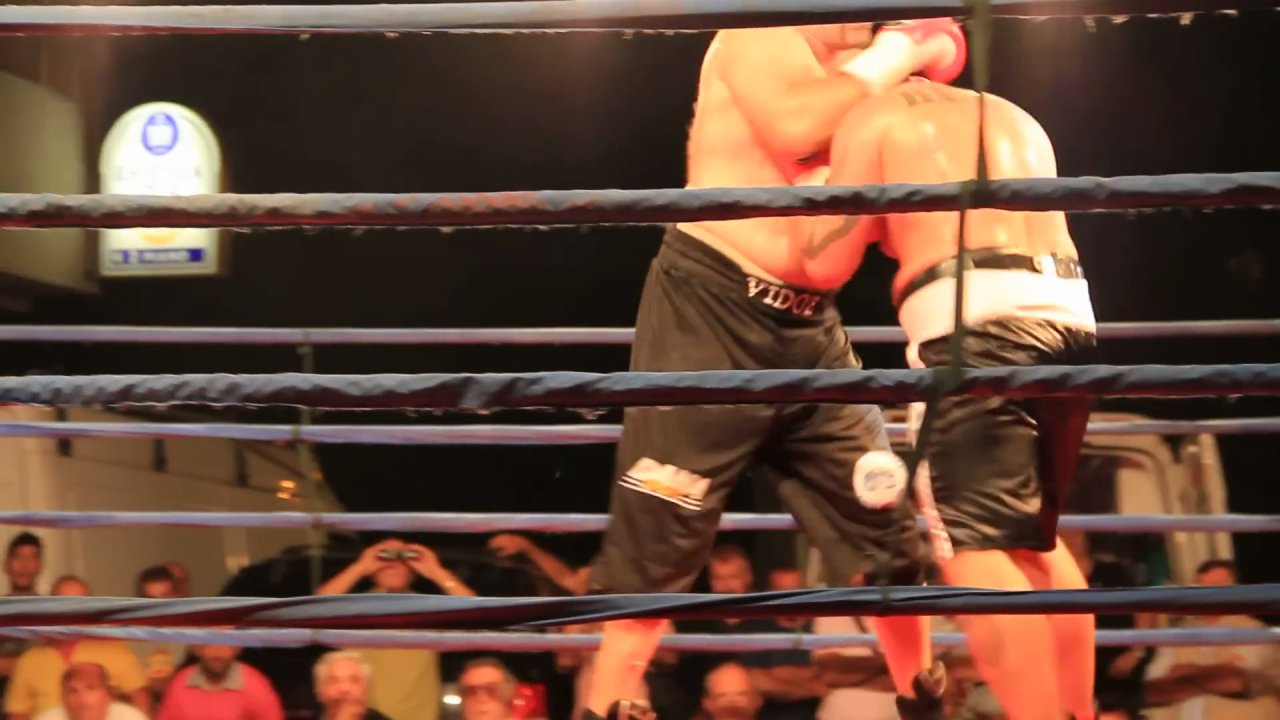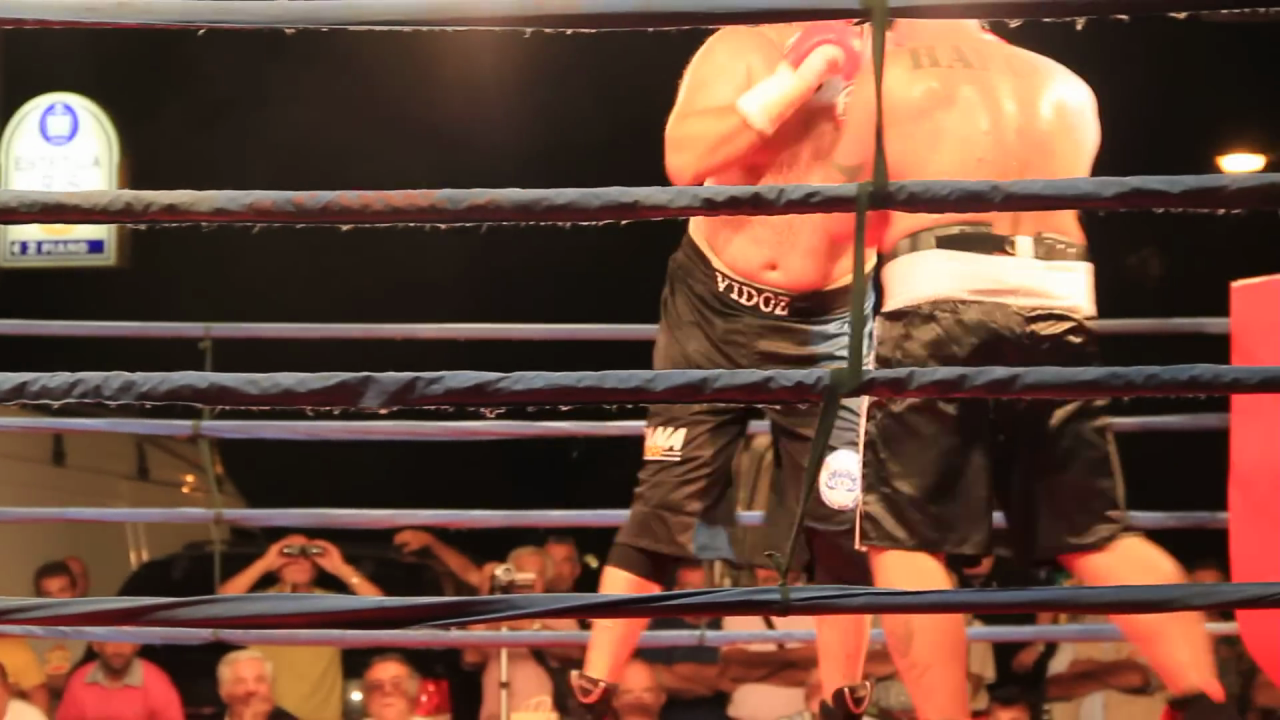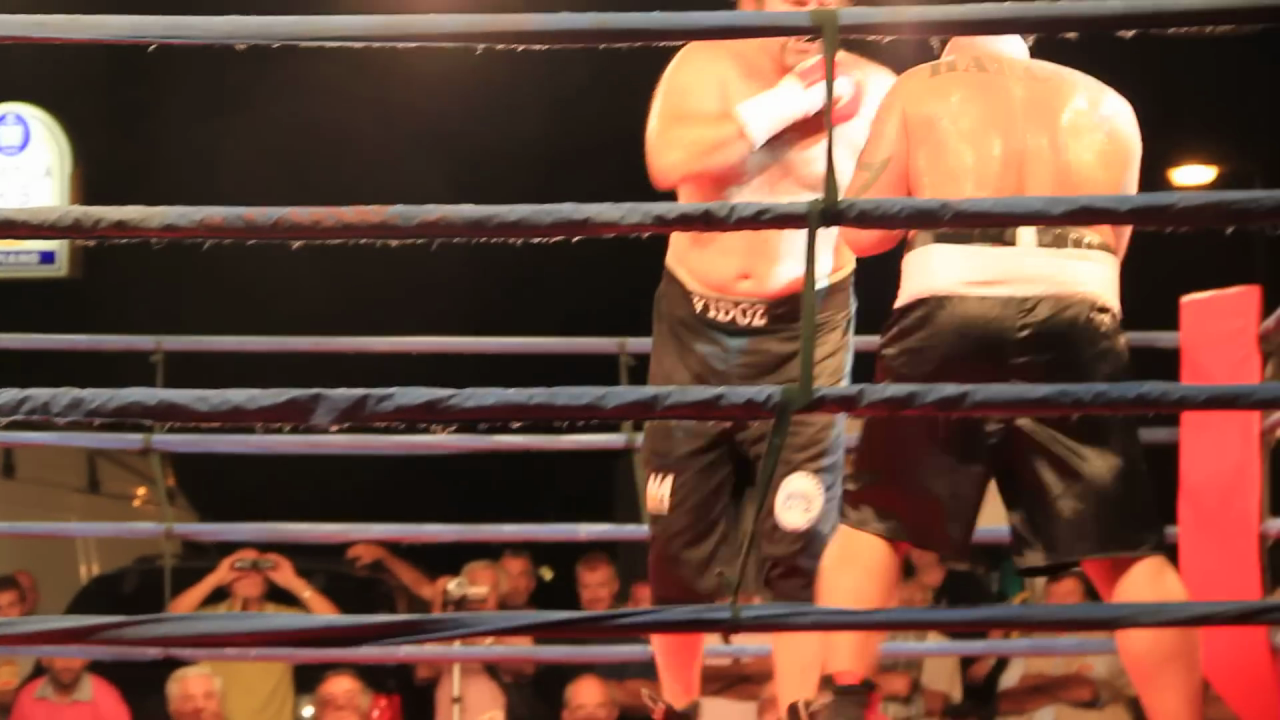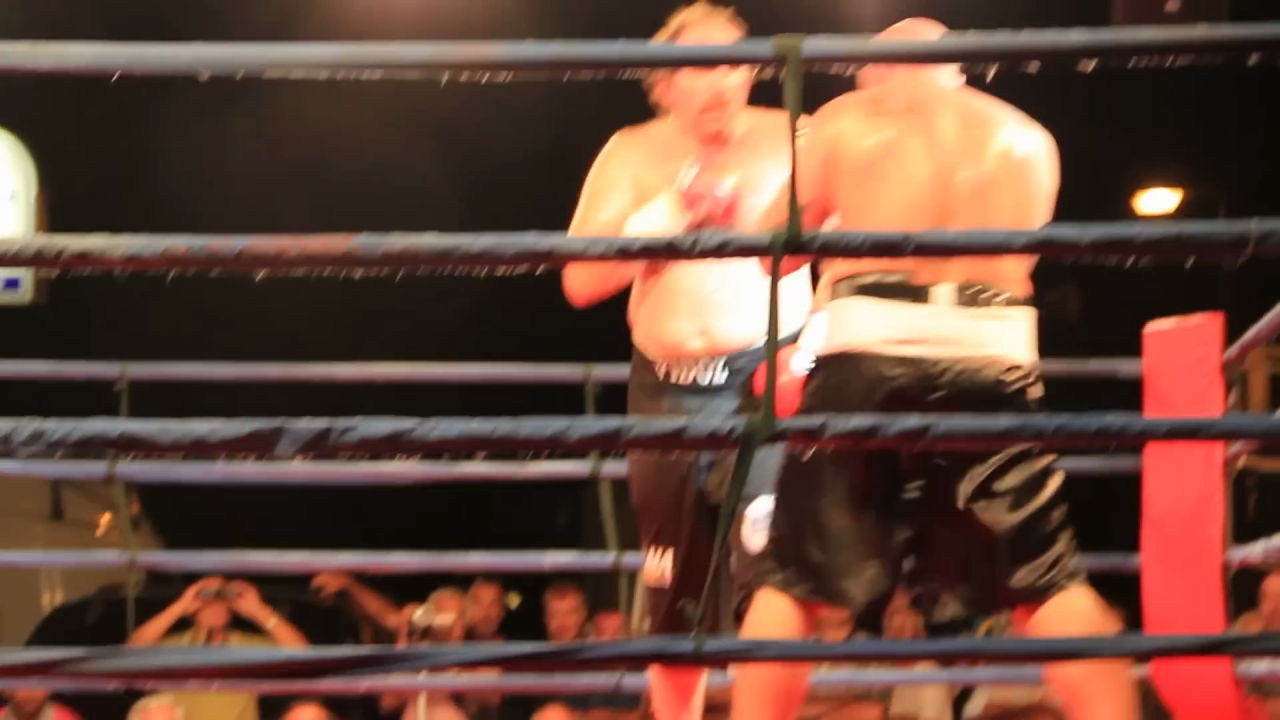
dt=0.3s
person 1, frame 1
left shoulder: (857, 76)
right shoulder: (754, 45)
right elbow: (801, 128)
right wrist: (892, 54)
left hip: (804, 328)
right hip: (707, 314)
left knee: (881, 515)
right knee: (662, 533)
person 1, frame 2
right shoulder: (739, 49)
right elbow: (684, 158)
right wrist: (794, 79)
left hip: (823, 323)
right hip: (711, 305)
left knee: (840, 517)
right knee: (665, 504)
person 1, frame 3
left shoulder: (866, 87)
right shoulder: (704, 64)
right elbow: (670, 157)
right wrist: (793, 95)
left hip: (805, 330)
right hip: (696, 328)
left knee: (801, 538)
right knee: (677, 535)
person 1, frame 4
left shoulder: (790, 143)
right shoulder: (629, 153)
right elbow: (580, 280)
right wrist: (671, 211)
left hip: (762, 386)
right hip: (667, 393)
right knee: (672, 593)
person 2, frame 1
left shoulder: (870, 121)
right shoulder: (1015, 122)
left elbow: (825, 262)
left wrist: (824, 175)
left hip: (972, 331)
right hip: (1063, 328)
left knee: (971, 548)
right knee: (1032, 543)
person 2, frame 2
left shoulder: (899, 68)
right shoulder: (1068, 90)
left hip: (943, 308)
right hip: (1056, 311)
left knee: (904, 543)
right knee: (1100, 537)
person 2, frame 3
left shoulder: (923, 88)
right shoulder: (1109, 106)
left elbow: (860, 229)
left hip: (952, 307)
right hip: (1075, 310)
left knee: (870, 521)
right knee: (1126, 555)
person 2, frame 4
left shoulder: (847, 119)
right shoulder: (1030, 140)
left hip: (865, 364)
right hip: (988, 370)
left knee: (792, 586)
right knee: (1049, 587)
